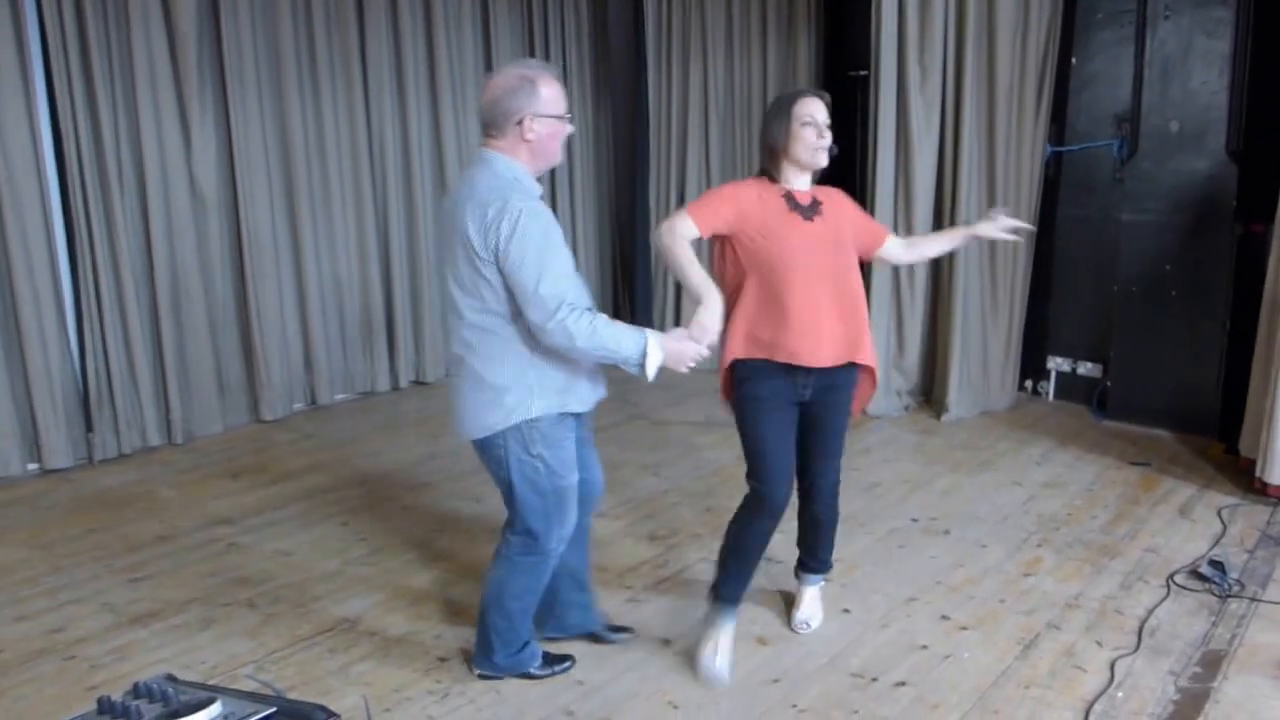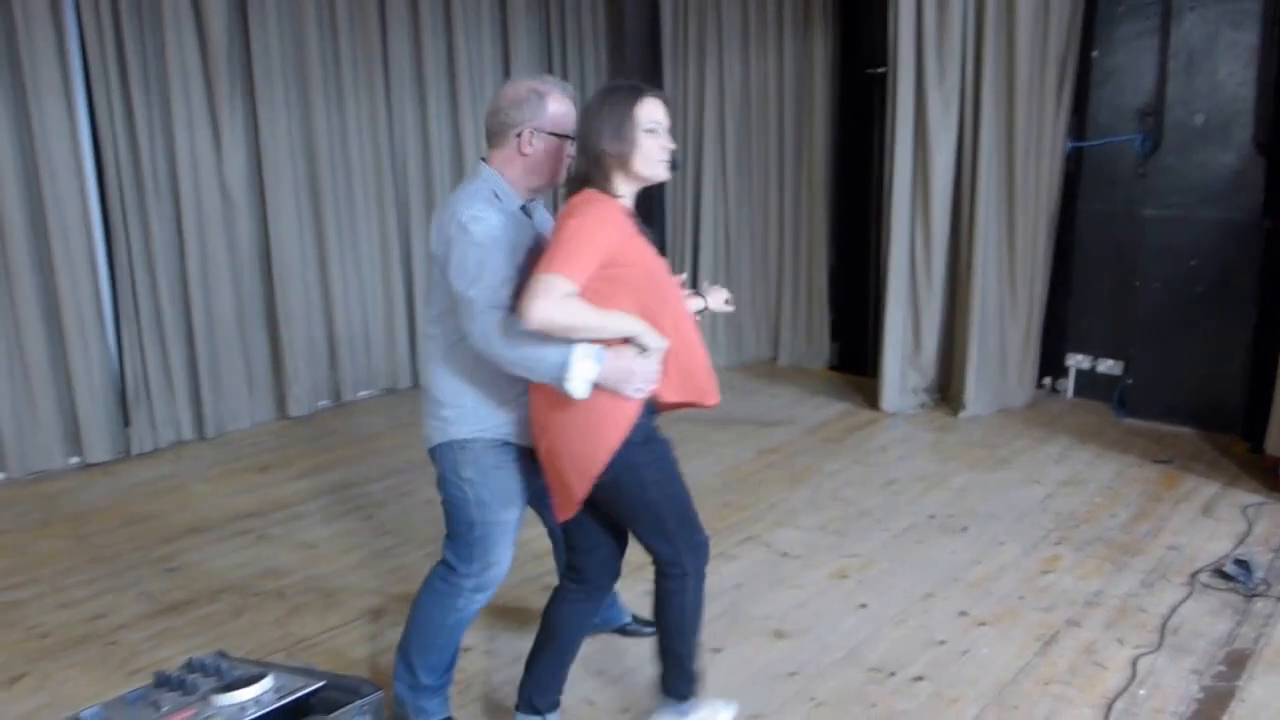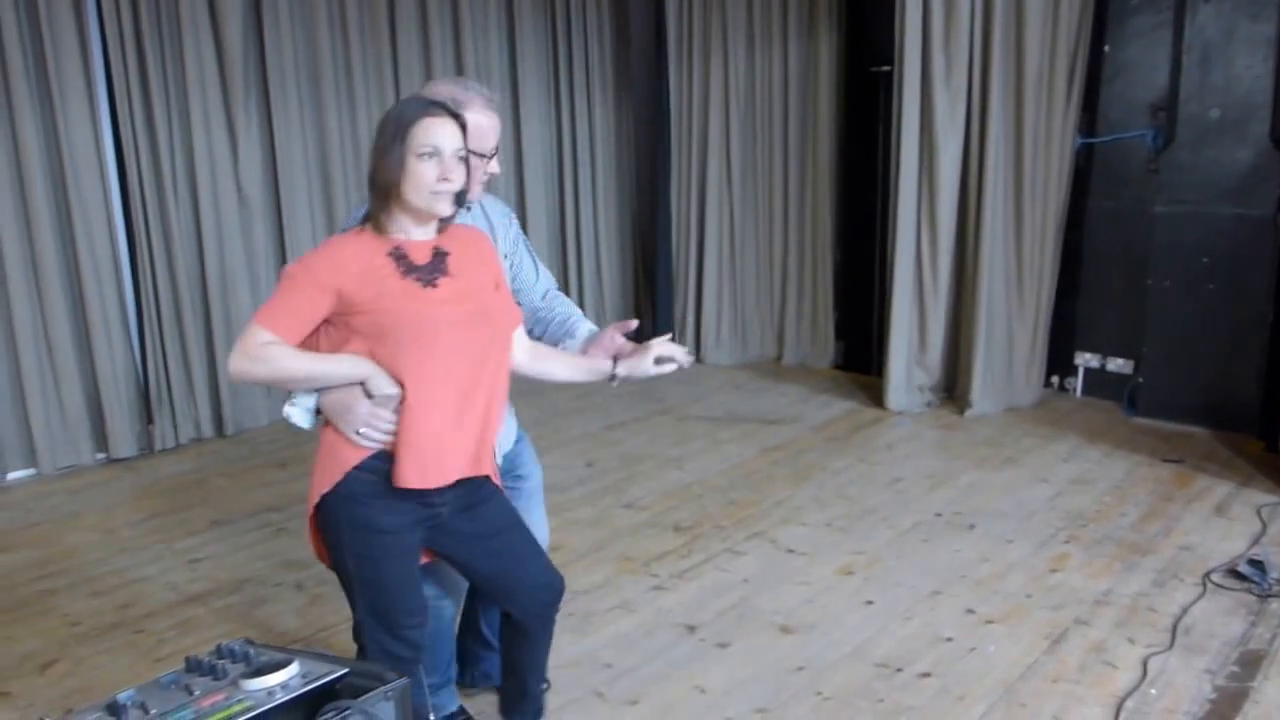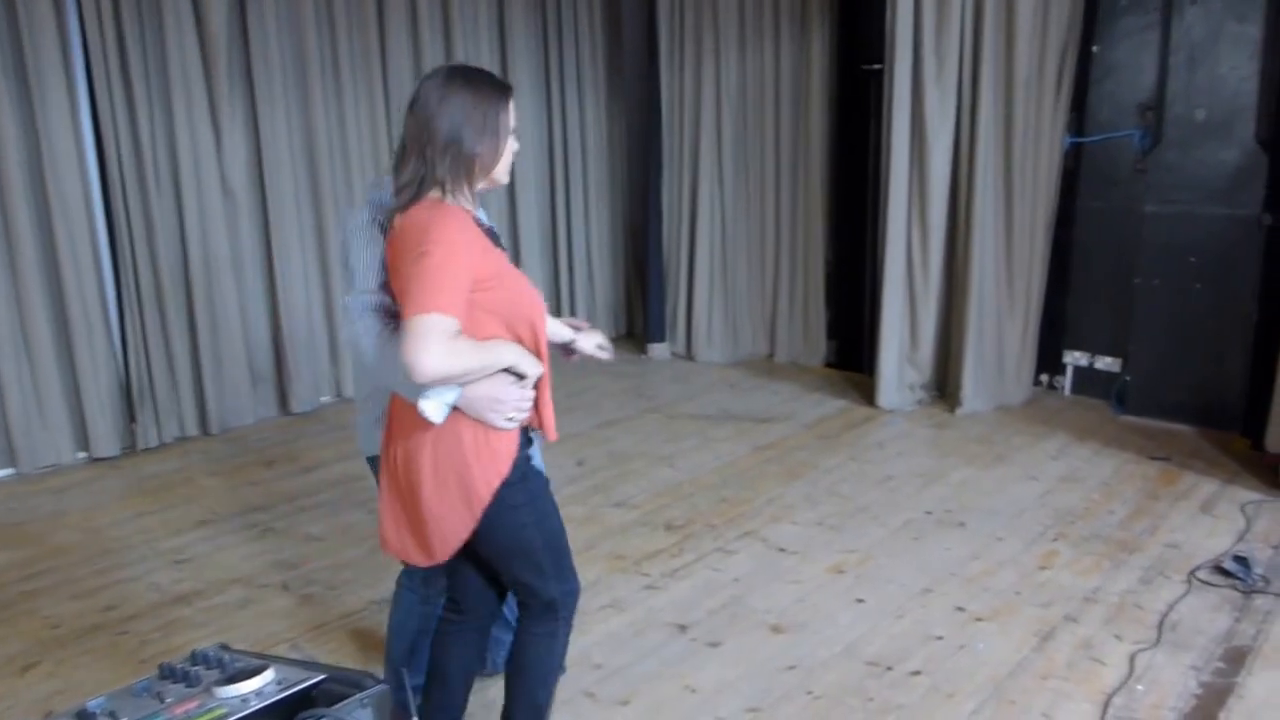
dt=0.7s
person 1, frame 1
left shoulder: (840, 205)
right shoulder: (747, 197)
left elbow: (899, 249)
right elbow: (672, 231)
left wrist: (970, 231)
right wrist: (707, 291)
left hip: (831, 368)
right hip: (765, 371)
left knee: (820, 487)
right knee: (770, 494)
left ankle: (811, 581)
right ankle: (721, 614)
person 1, frame 2
left shoulder: (612, 216)
right shoulder: (592, 215)
right elbow: (539, 310)
left wrist: (694, 304)
right wrist: (636, 328)
left hip: (601, 423)
right hip: (609, 424)
left knee: (589, 573)
right knee: (683, 552)
person 1, frame 3
left shoulder: (477, 249)
right shoulder: (339, 261)
left elbow: (517, 350)
right elbow: (248, 357)
left wrist: (618, 367)
right wrist: (362, 368)
left hip: (462, 481)
right hip: (372, 488)
left knee: (538, 592)
right knee: (396, 652)
person 1, frame 4
left shoulder: (446, 219)
right shoulder: (442, 230)
left elbow: (508, 303)
right elbow: (427, 359)
left wrist: (567, 333)
right wrist: (512, 353)
left hip: (471, 450)
right hip: (477, 457)
left knee: (473, 603)
right knee: (552, 596)
person 2, frame 1
left shoulder: (483, 188)
right shoulder: (516, 207)
right elbow: (559, 323)
left wrist: (580, 301)
right wrist: (655, 348)
left hip: (542, 393)
right hip: (519, 403)
left knee: (578, 499)
right knee: (544, 526)
left ankle: (567, 614)
right ankle: (503, 650)
person 2, frame 2
left shoulder: (532, 210)
right shoulder: (472, 218)
right elbow: (493, 332)
right wrist: (598, 364)
left hip: (536, 417)
right hip: (480, 427)
right knee: (477, 567)
left ankle: (596, 610)
person 2, frame 3
left shoulder: (495, 217)
left elbow: (539, 301)
left wrist: (585, 340)
right wrist: (331, 395)
left hip: (499, 434)
right knee: (438, 580)
left ankle: (482, 662)
person 2, frame 4
right shoulder: (384, 215)
right elbow: (376, 332)
right wrist: (460, 390)
left hip: (483, 424)
right knee: (437, 564)
left ankle: (494, 643)
